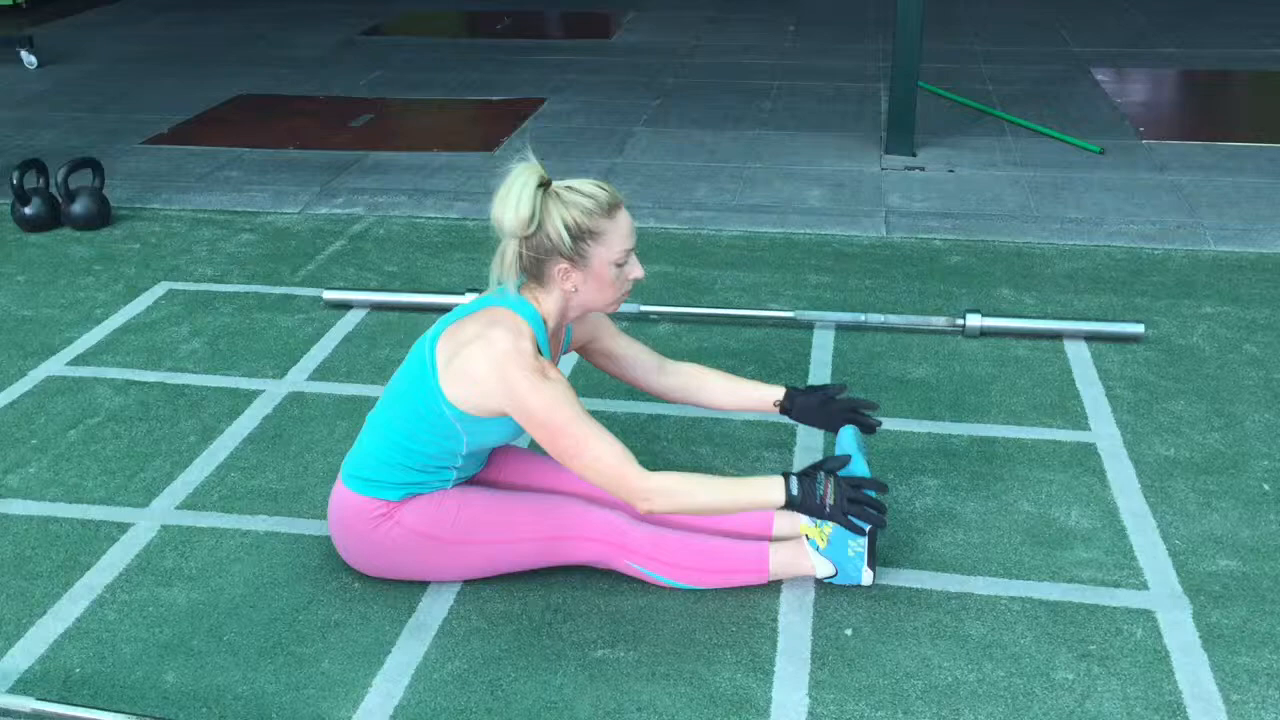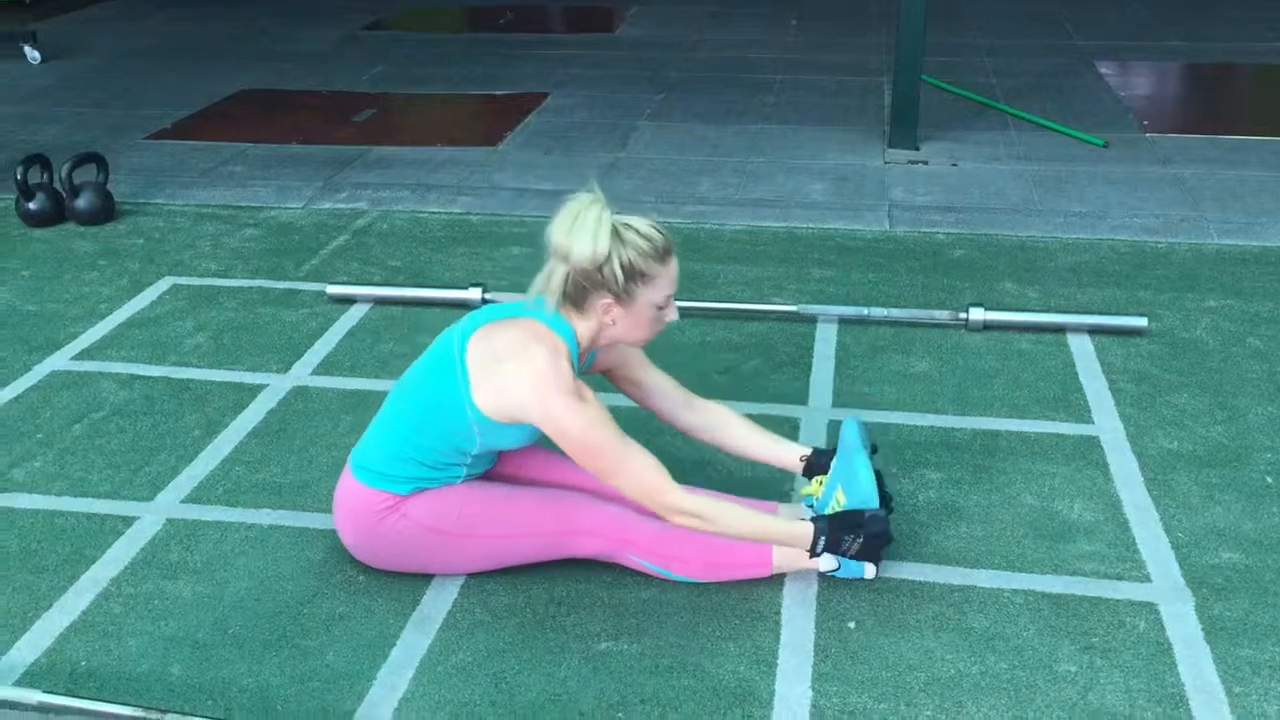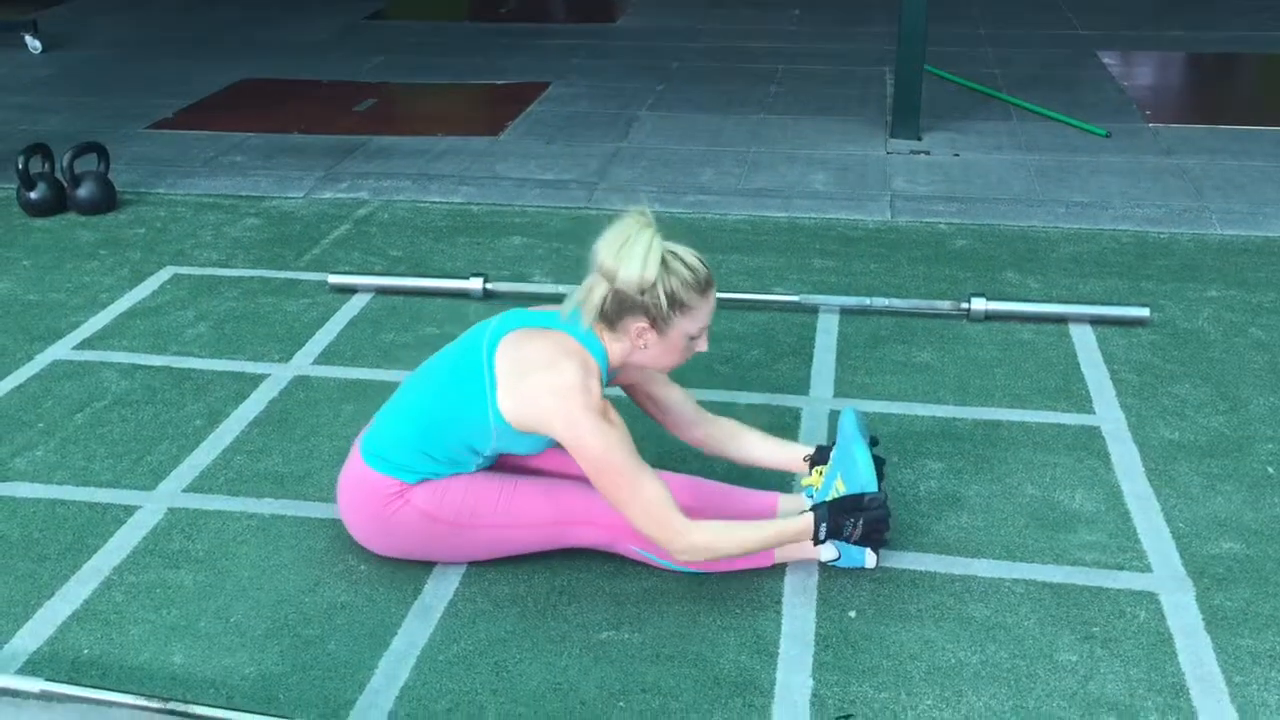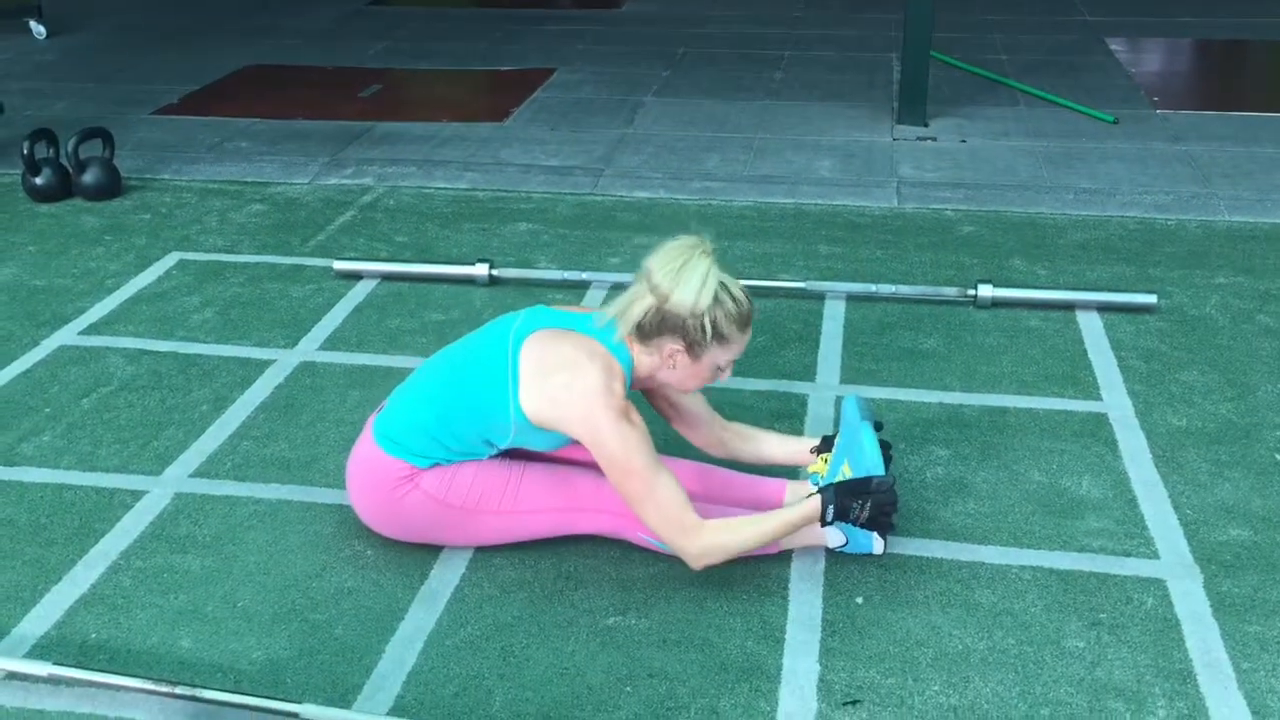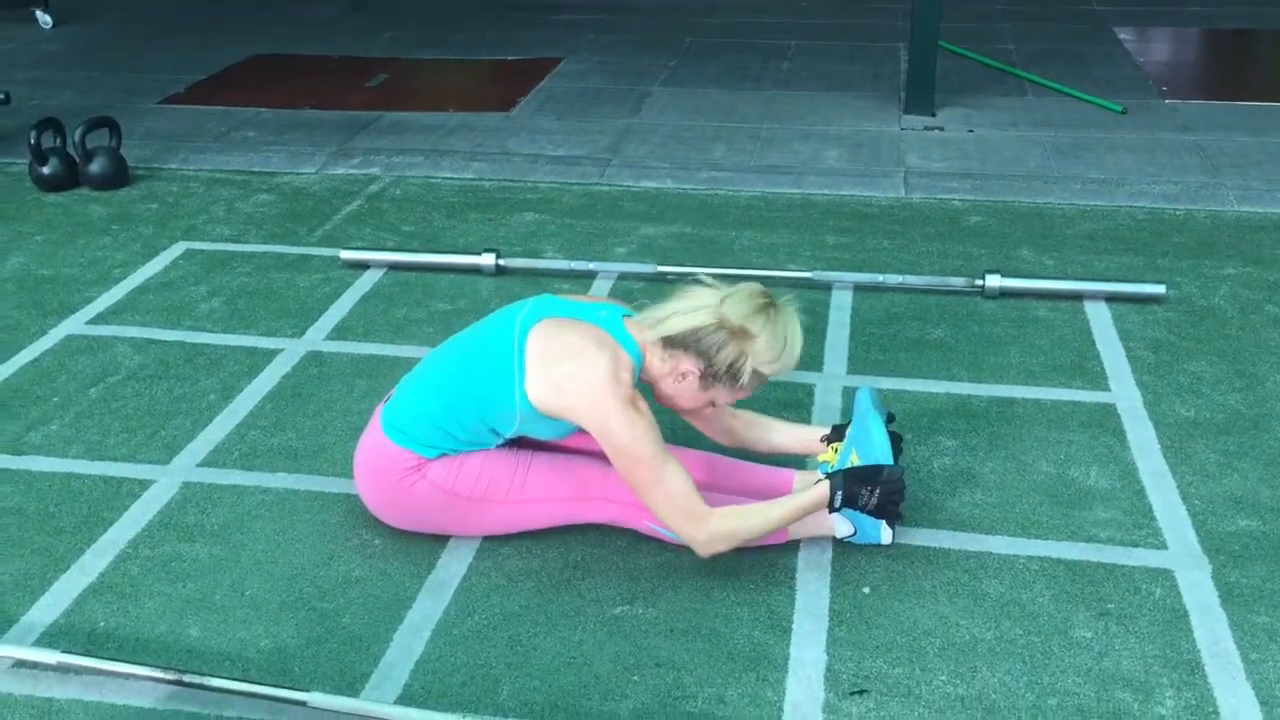
dt=0.4s
person 1, frame 1
left shoulder: (558, 313)
right shoulder: (510, 359)
left elbow: (668, 375)
right elbow: (643, 492)
left wrist: (787, 399)
right wrist: (791, 493)
right hip: (382, 518)
left knee: (603, 494)
right knee: (596, 532)
left ankle: (796, 531)
right ankle: (815, 557)
person 1, frame 2
left shoulder: (582, 331)
right shoulder: (545, 376)
left elbow: (695, 413)
right elbow: (677, 509)
left wrist: (807, 460)
right wrist: (815, 536)
right hip: (387, 511)
left knee: (617, 492)
right knee: (600, 528)
left ankle: (801, 513)
right ankle: (818, 556)
person 1, frame 3
left shoulder: (602, 338)
right shoulder: (572, 391)
left elbow: (705, 429)
right elbow: (681, 541)
left wrist: (813, 457)
right wrist: (817, 526)
left hip: (436, 452)
right hip: (390, 498)
left knee: (627, 484)
right knee: (601, 517)
left ankle: (806, 498)
person 1, frame 4
left shoulder: (625, 337)
right shoulder: (599, 395)
left elbow: (718, 436)
right elbow: (696, 545)
left wrist: (820, 449)
right wrist: (822, 507)
left hip: (426, 433)
right hip: (398, 482)
left knee: (639, 474)
right knee: (610, 504)
left ankle: (809, 488)
person 1, frame 5
left shoulder: (633, 331)
right shoulder: (608, 388)
left elbow: (728, 428)
right elbow: (702, 533)
left wrist: (828, 440)
right wrist: (829, 495)
left hip: (434, 422)
right hip: (405, 471)
left knee: (651, 464)
right knee: (617, 493)
